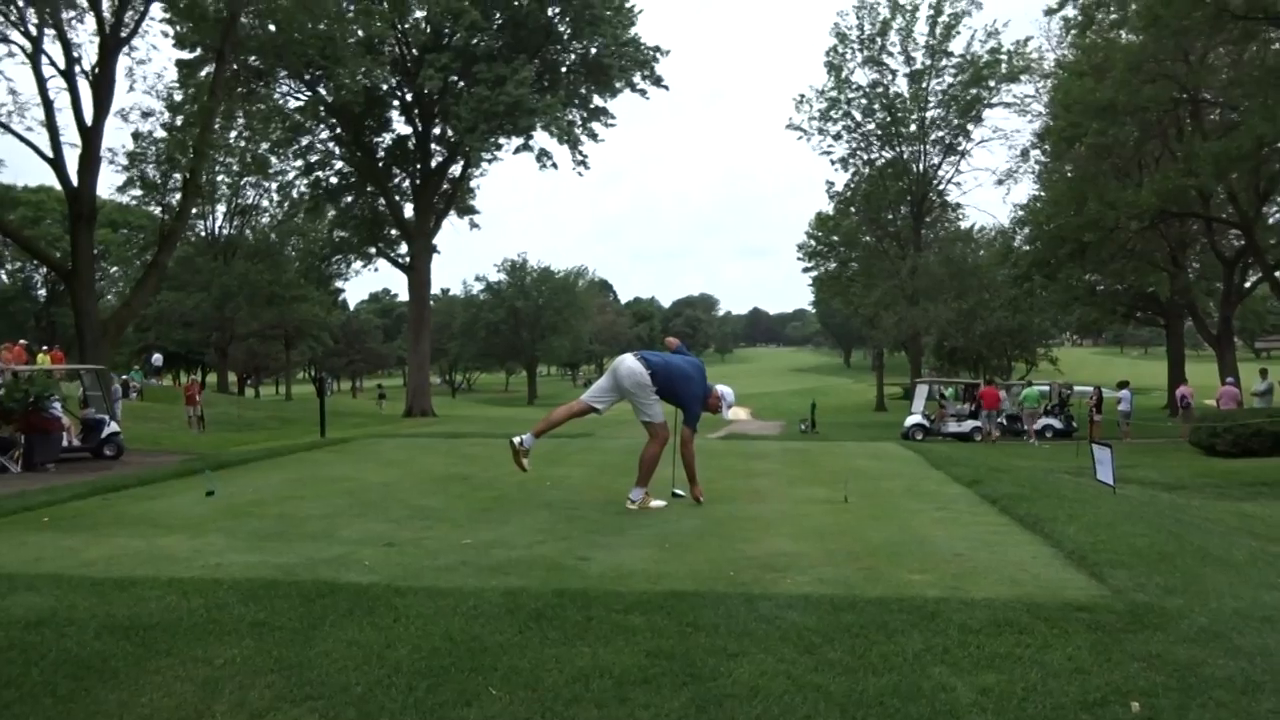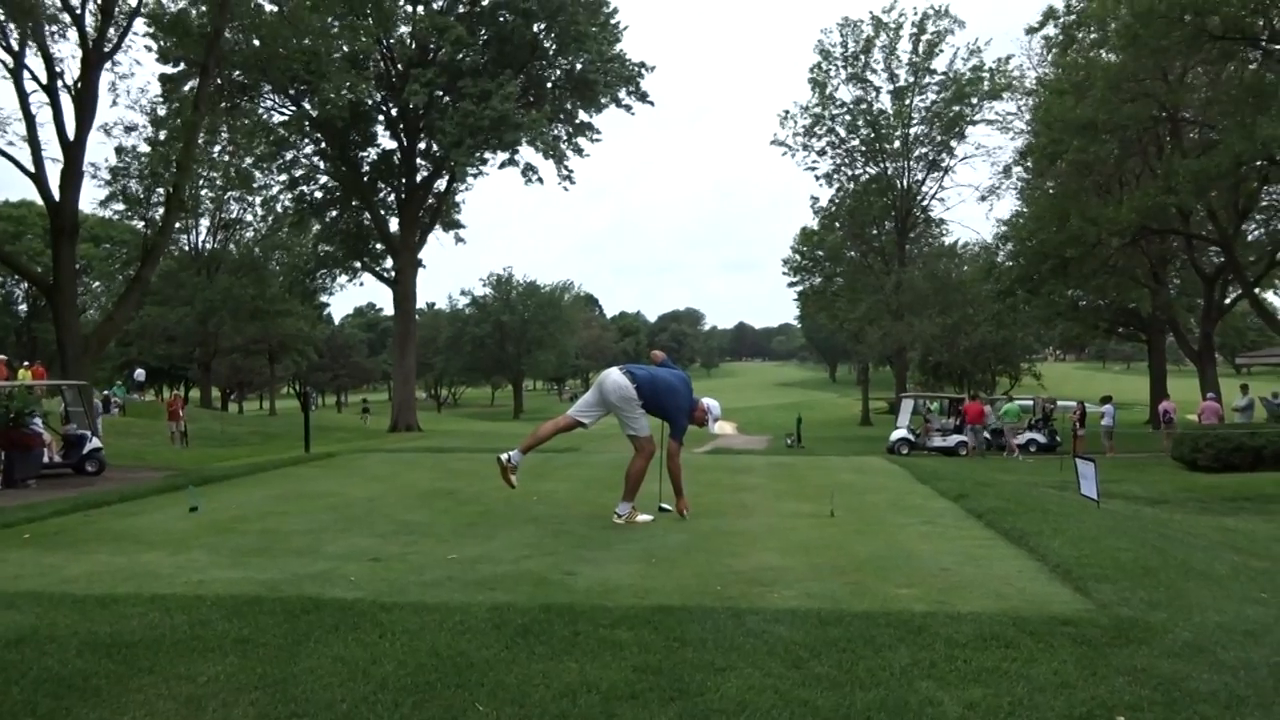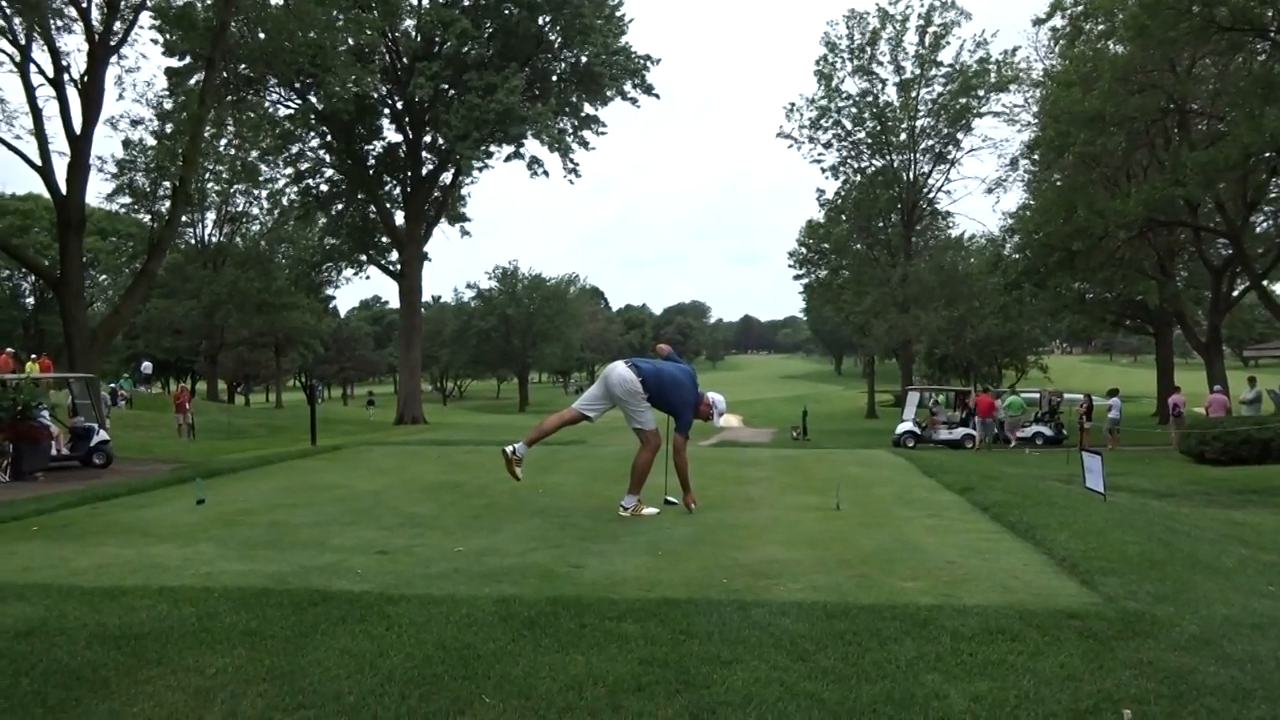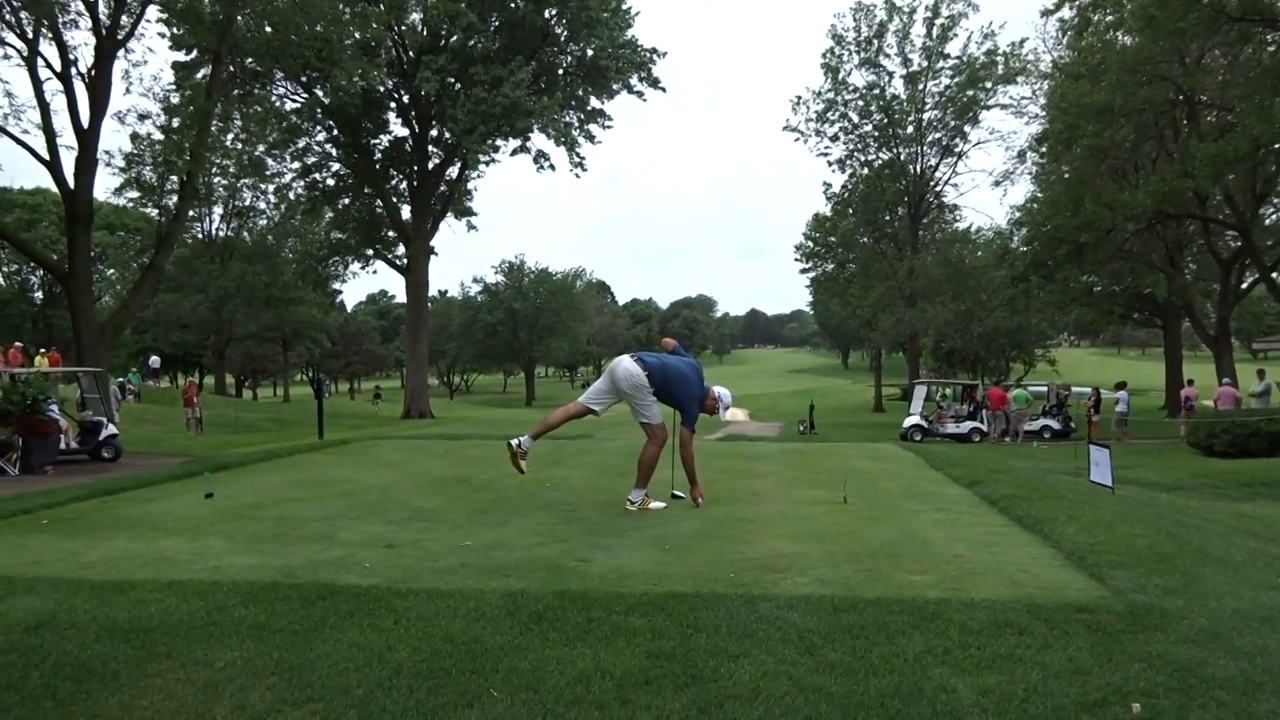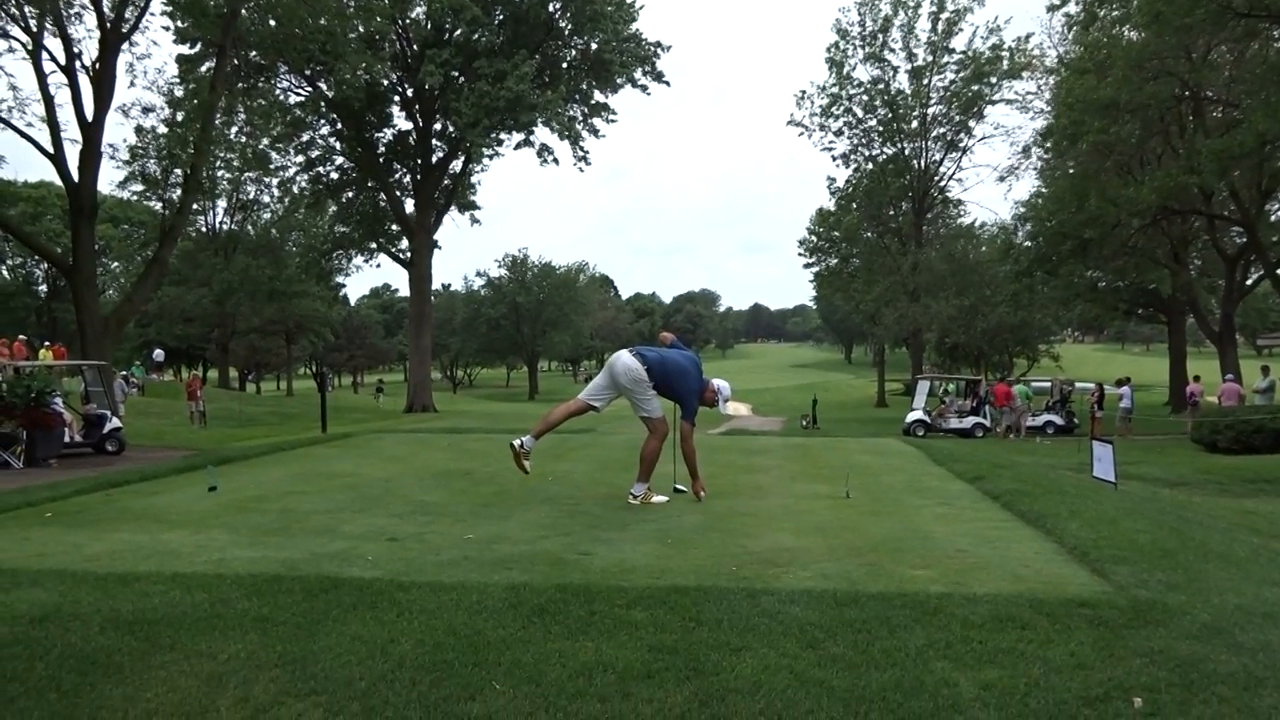
dt=0.3s
person 1, frame 1
left shoulder: (697, 367)
right shoulder: (695, 398)
left elbow: (669, 341)
right elbow: (686, 446)
right wrist: (694, 485)
left hip: (625, 363)
right hip: (638, 375)
left knee: (579, 407)
right knee: (660, 436)
left ankle: (526, 441)
right ankle: (637, 496)
person 1, frame 2
left shoulder: (683, 380)
right shoulder: (681, 410)
left elbow: (655, 354)
right elbow: (672, 459)
right wrist: (680, 498)
left hip: (611, 377)
right hip: (624, 389)
left knee: (566, 422)
right knee: (645, 450)
left ankle: (513, 457)
right ankle: (624, 511)
person 1, frame 3
left shoulder: (689, 374)
right shoulder: (686, 405)
left elbow: (661, 347)
right elbow: (679, 454)
right wrist: (687, 492)
left hip: (616, 370)
right hip: (629, 382)
left knee: (571, 414)
right knee: (651, 443)
left ankle: (519, 450)
right ankle: (630, 503)
person 1, frame 4
left shoulder: (695, 368)
right shoulder: (693, 399)
left elbow: (666, 342)
right elbow: (685, 448)
right wrist: (694, 486)
left hip: (622, 364)
right hip: (635, 376)
left knee: (577, 408)
right knee: (658, 437)
left ankle: (524, 443)
right ankle: (637, 497)
person 1, frame 5
left shoulder: (693, 362)
right shoulder: (692, 392)
left elbow: (664, 336)
right elbow: (686, 441)
right wrist: (696, 480)
left hip: (620, 359)
right hip: (634, 370)
left knee: (577, 405)
right knee: (659, 431)
left ankle: (526, 443)
right ankle: (639, 491)
